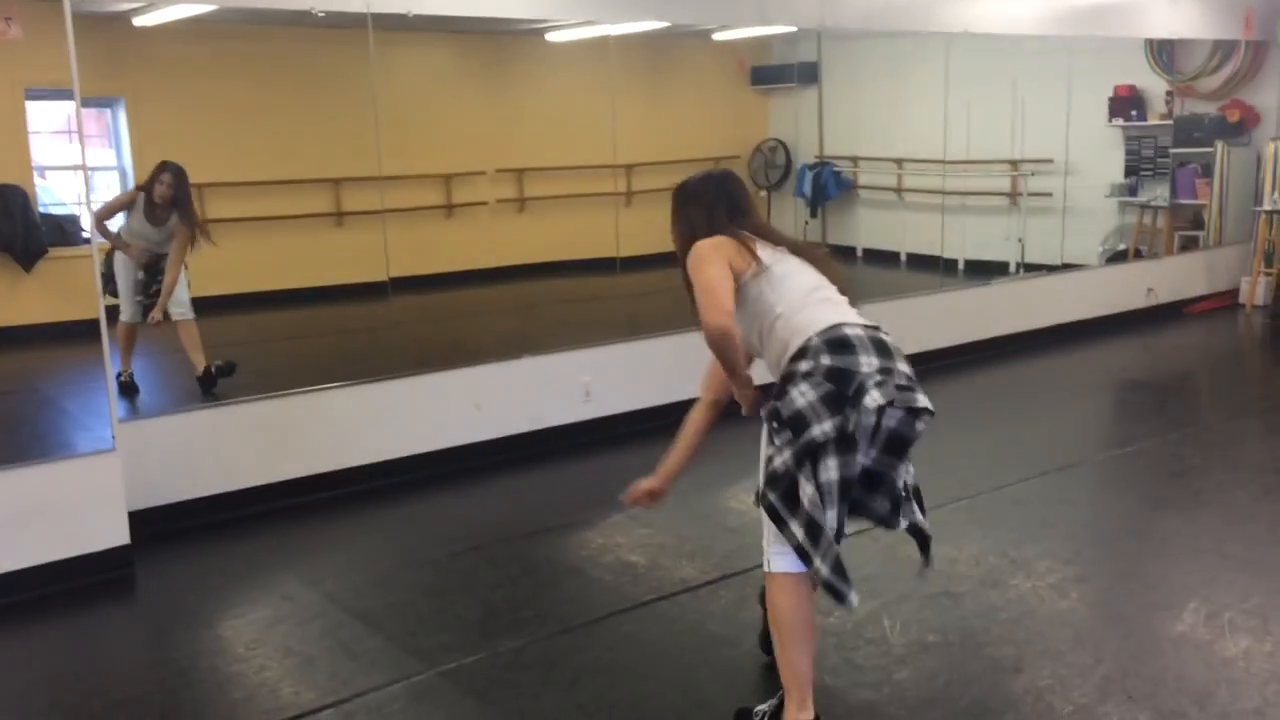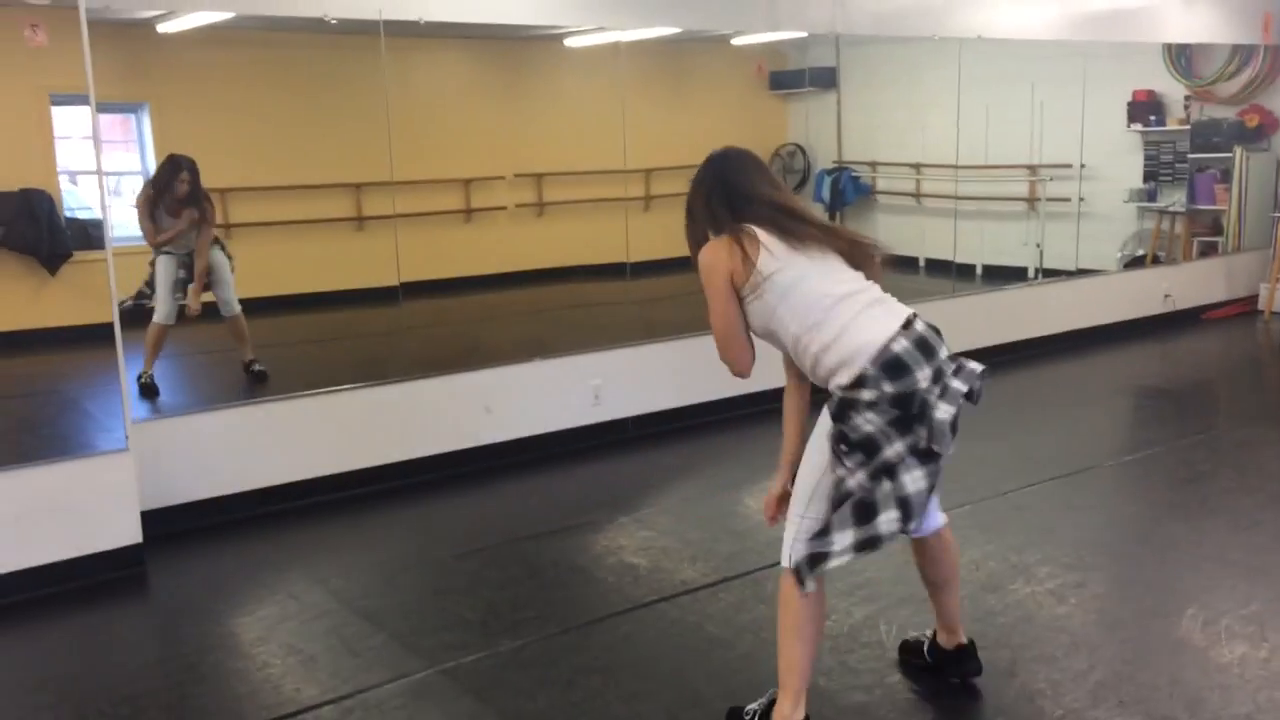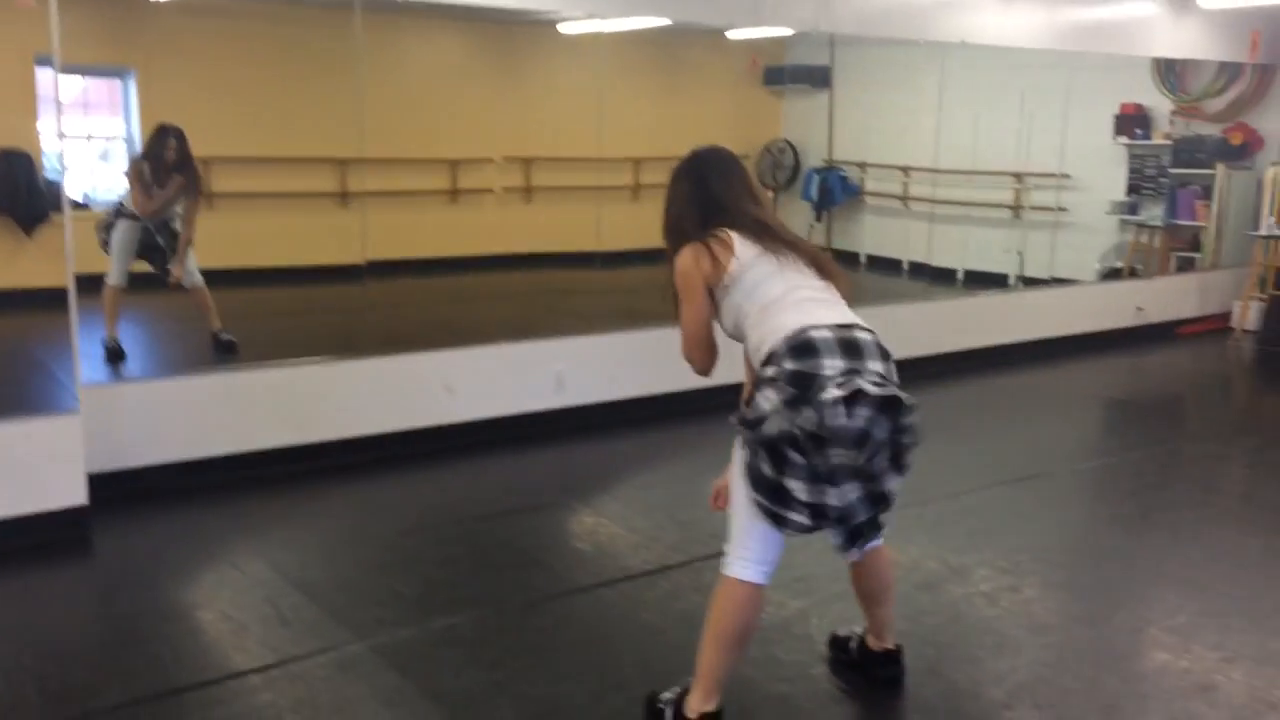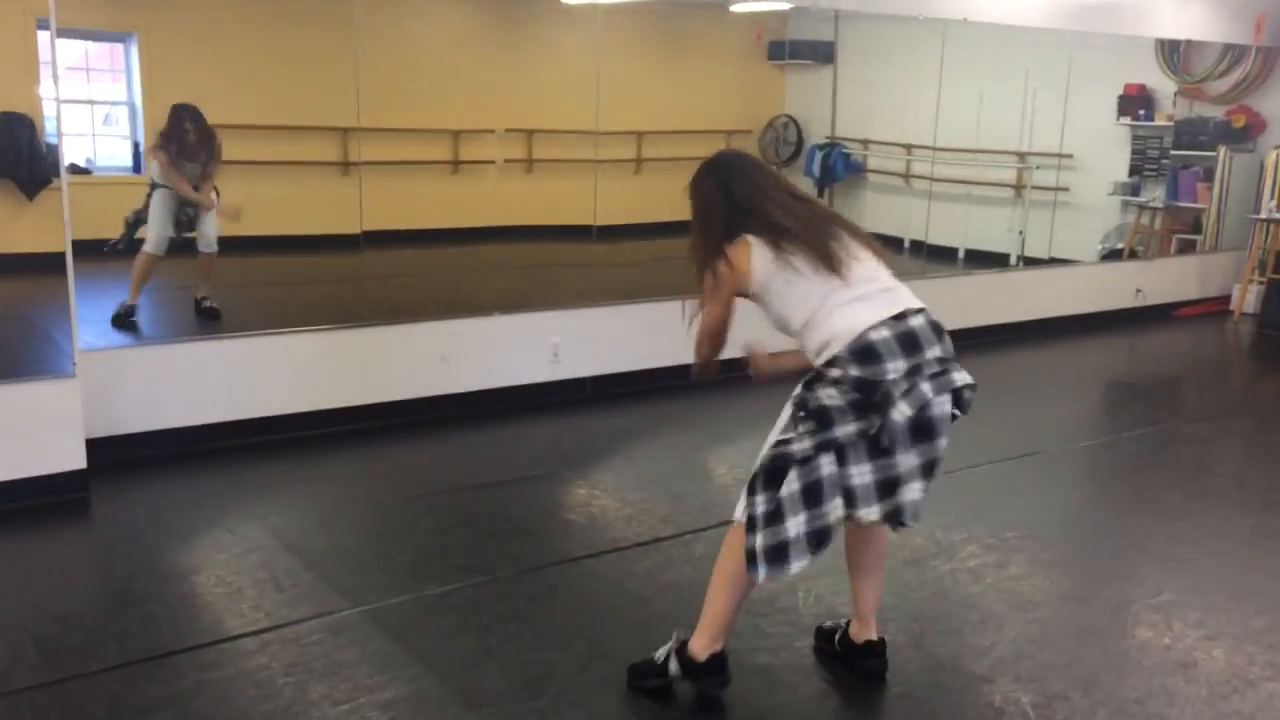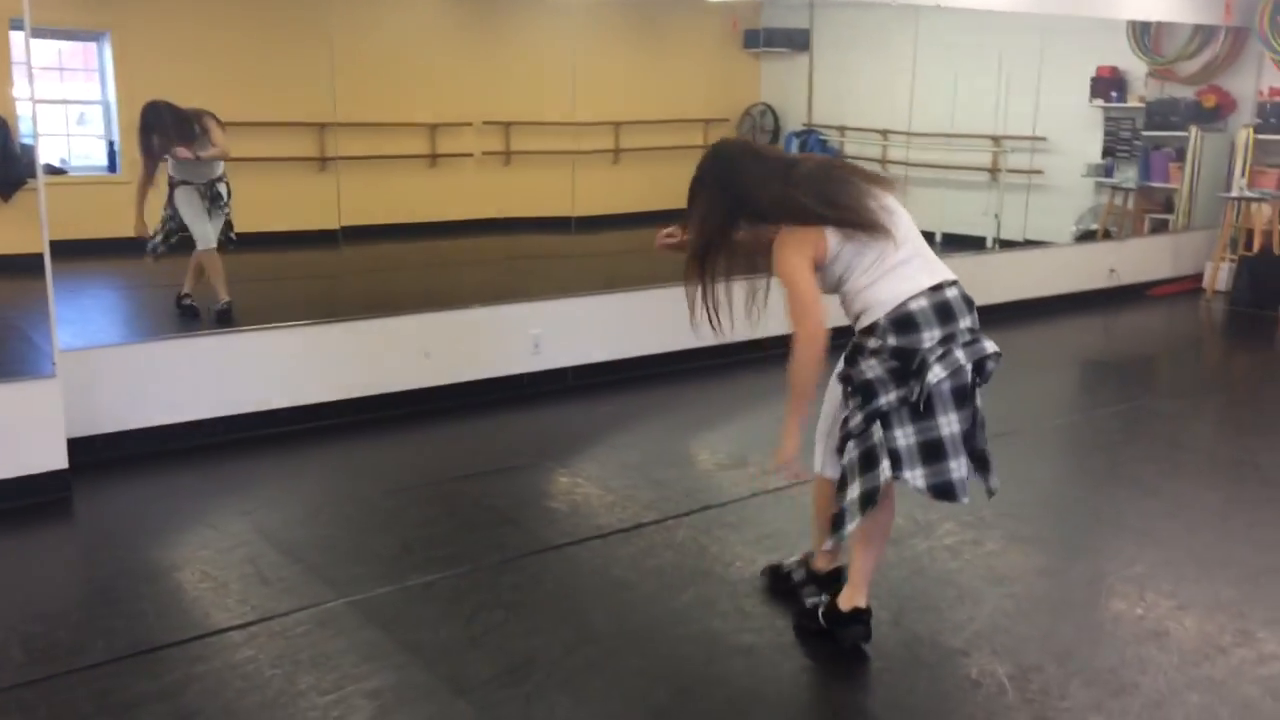
dt=0.3s
person 1, frame 1
left shoulder: (710, 253)
left elbow: (721, 327)
right elbow: (716, 390)
left wrist: (744, 382)
right wrist: (664, 475)
left hip: (829, 372)
right hip: (884, 373)
left knee: (785, 544)
right knee: (803, 510)
right ankle: (786, 628)
person 1, frame 2
left shoulder: (720, 253)
right shoulder: (805, 239)
left elbow: (740, 363)
right wrist: (787, 473)
left hip: (873, 385)
right hip: (923, 353)
left knee: (804, 546)
right knee: (917, 508)
right ankle: (953, 645)
person 1, frame 3
left shoulder: (697, 256)
right shoulder: (781, 245)
left elbow: (702, 361)
right wrist: (747, 463)
left hip: (803, 377)
right hip: (869, 366)
left knee: (751, 552)
right knee: (860, 520)
right ankle: (881, 649)
person 1, frame 4
left shoulder: (734, 258)
right shoulder: (825, 226)
left elbow: (707, 352)
left wrist: (701, 366)
right wrist: (786, 362)
left hip: (861, 370)
right hip: (926, 348)
left knee: (764, 501)
right knee: (866, 495)
left ankle: (702, 652)
right ankle: (864, 637)
person 1, frame 5
left shoulder: (791, 237)
right shoulder: (837, 180)
left elbow: (810, 335)
left wrist: (791, 430)
right wrist: (696, 242)
left hip: (896, 334)
right hip: (953, 312)
left knee: (836, 455)
right knee: (872, 466)
left ankle: (821, 568)
right ankle: (850, 602)
person 2, frame 1
left shoulder: (182, 216)
right shoulder: (133, 199)
left elbow: (174, 265)
right elbow: (98, 219)
left wrist: (161, 305)
right wrist: (125, 246)
left hip: (165, 256)
right hip: (130, 251)
left knee: (182, 309)
right knee: (130, 312)
left ankle: (203, 371)
right ankle: (125, 372)
person 2, frame 2
left shoulder: (201, 205)
right shoulder: (148, 199)
left elbow: (202, 252)
right elbow: (153, 241)
left wrist: (196, 293)
right wrist: (182, 226)
left hip: (204, 250)
right hip: (170, 254)
left knee: (230, 304)
right knee: (164, 313)
left ankle: (250, 360)
right ankle: (146, 372)
person 2, frame 3
left shoulder: (188, 175)
right shoulder: (138, 168)
left elbow: (188, 223)
right elbow: (146, 210)
left wrist: (179, 263)
right wrist: (173, 191)
left hip: (168, 218)
right hip: (131, 217)
left knee: (191, 273)
right knee: (116, 273)
left ankle: (218, 331)
right ankle: (111, 338)
person 2, frame 4
left shoulder: (210, 143)
right shoulder: (163, 149)
left elbow: (207, 182)
right elbow: (182, 188)
left wrist: (210, 205)
right wrist: (219, 208)
left hip: (199, 189)
right hip: (167, 189)
left knee: (209, 241)
right knee: (156, 242)
left ankle: (203, 298)
right ankle: (130, 303)
person 2, frame 5
left shoulder: (203, 121)
right shoulder: (159, 142)
left elbow: (223, 152)
right elbow: (145, 179)
left wrist: (194, 156)
right wrist: (139, 219)
left hip: (214, 182)
right hip: (184, 185)
left knee: (209, 242)
right knee: (205, 239)
left ankle: (186, 294)
right ankle: (223, 300)
